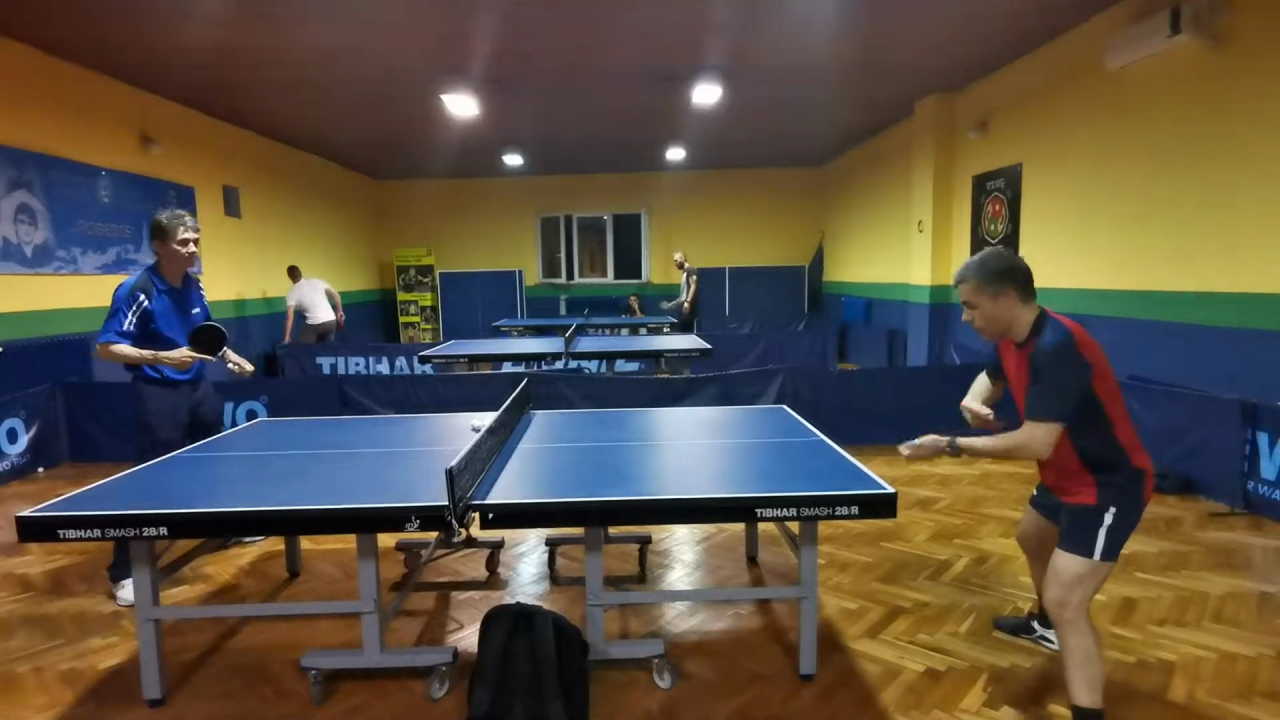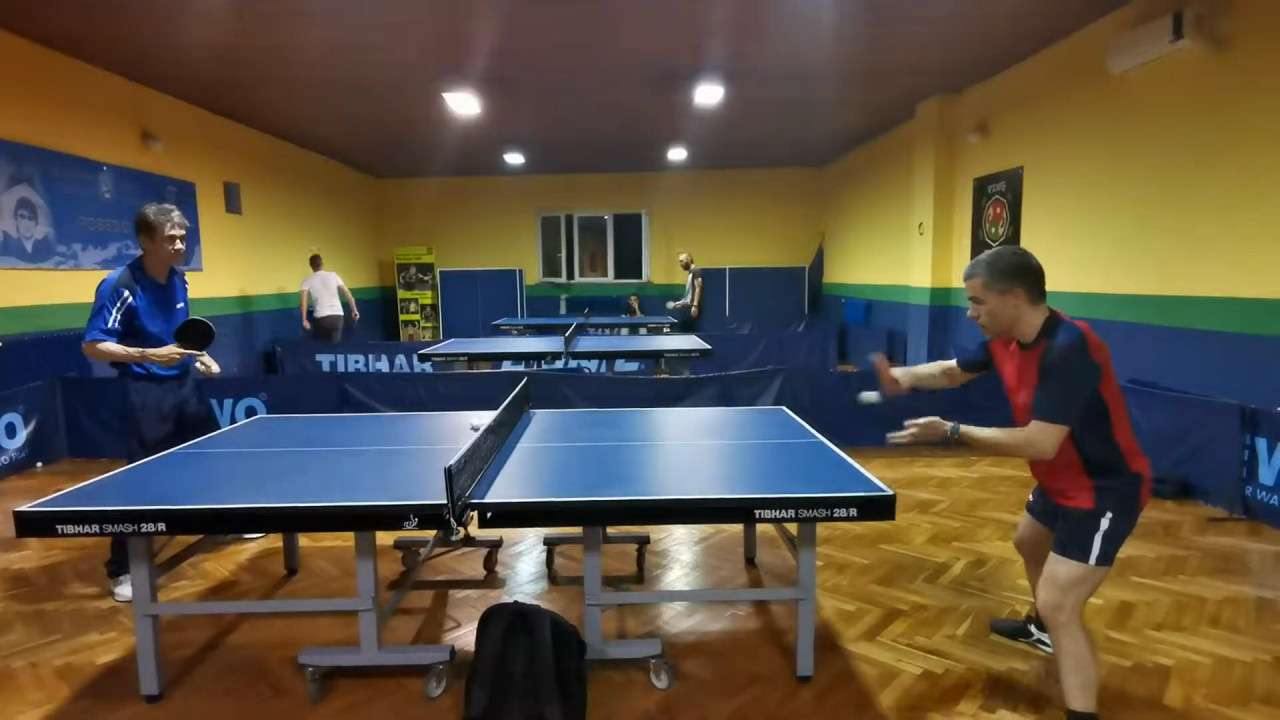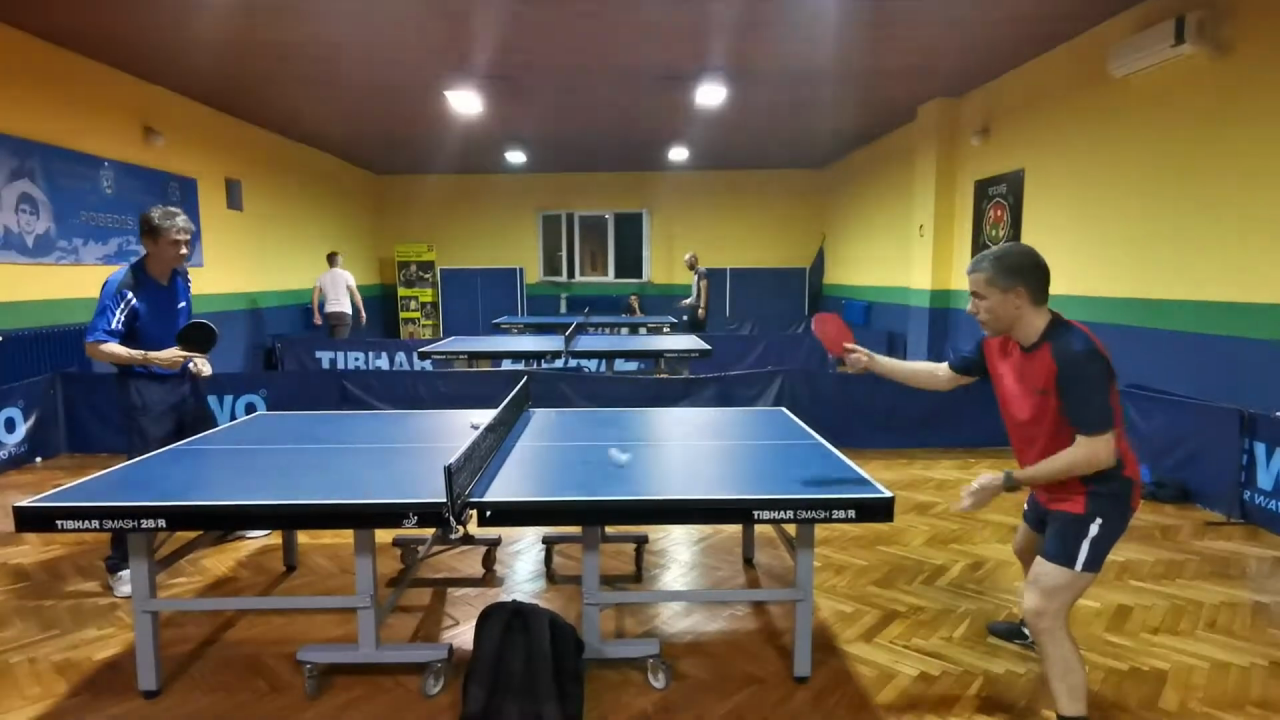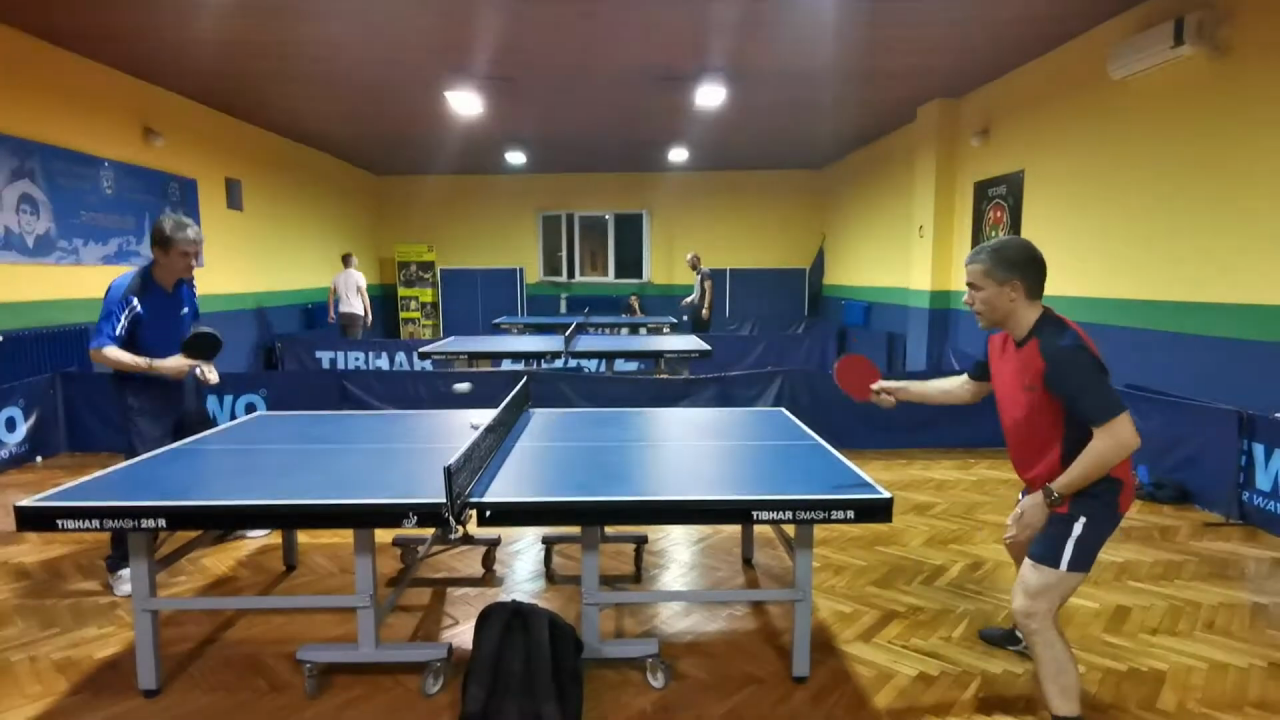
dt=0.2s
person 1, frame 1
left shoulder: (1056, 347)
right shoulder: (1011, 339)
left elbow: (1035, 444)
right elbow: (989, 379)
left wrist: (949, 446)
right wrist: (975, 402)
left hip: (1109, 486)
right hip: (1066, 477)
left knee: (1066, 601)
right knee: (1032, 539)
right ankle: (1044, 624)
person 1, frame 2
left shoulder: (1068, 348)
right shoulder: (1005, 339)
left elbow: (1040, 443)
right elbow: (955, 370)
left wrist: (950, 432)
right wrist: (906, 375)
left hip: (1105, 489)
right hip: (1058, 482)
left knee: (1059, 604)
right knee: (1030, 543)
right ankle: (1041, 627)
person 1, frame 3
left shoulder: (1075, 356)
right shoulder: (997, 343)
left elbow: (1099, 452)
right elbow: (945, 374)
left wrist: (1006, 482)
right wrist: (874, 362)
left hip: (1097, 494)
right hip: (1050, 486)
left knee: (1042, 609)
right knee: (1028, 552)
right ankle: (1033, 630)
person 1, frame 4
left shoulder: (1062, 350)
right shoulder: (1000, 340)
left elbow: (1121, 438)
right elbow: (968, 386)
left wrist: (1047, 499)
right wrist: (902, 390)
left hip: (1087, 495)
right hip: (1048, 486)
left knee: (1030, 608)
right knee: (1021, 549)
right ankle: (1028, 636)
person 2, frame 1
left shoulder: (194, 285)
right shoulder: (136, 290)
right elbow: (106, 347)
left wrist: (228, 355)
right wrist: (161, 358)
left hip: (198, 387)
right hip: (159, 395)
right ankle: (124, 572)
person 2, frame 2
left shoulder: (178, 279)
right shoulder: (119, 286)
right elbow: (92, 345)
left wrist: (199, 354)
right wrist: (149, 355)
left hip: (185, 383)
right hip: (146, 391)
right ankle: (122, 569)
person 2, frame 3
left shoulder: (181, 279)
right shoulder: (121, 286)
right elbow: (96, 346)
left wrist: (195, 356)
right wrist: (152, 358)
left hip: (184, 383)
right hip: (146, 390)
right ankle: (121, 565)
person 2, frame 4
left shoulder: (187, 285)
right shoulder: (126, 290)
right elbow: (100, 351)
left wrist: (200, 360)
right wrist: (156, 366)
left hip: (180, 385)
right hip: (142, 391)
right ankle: (121, 564)
